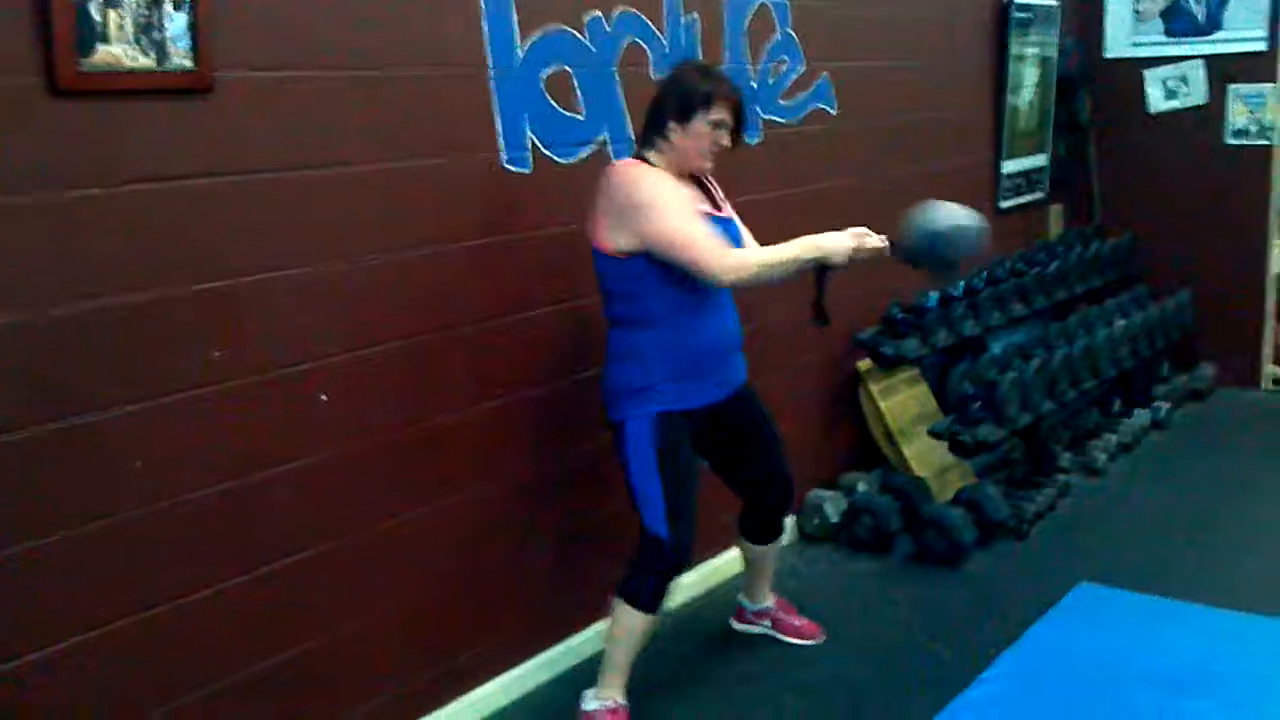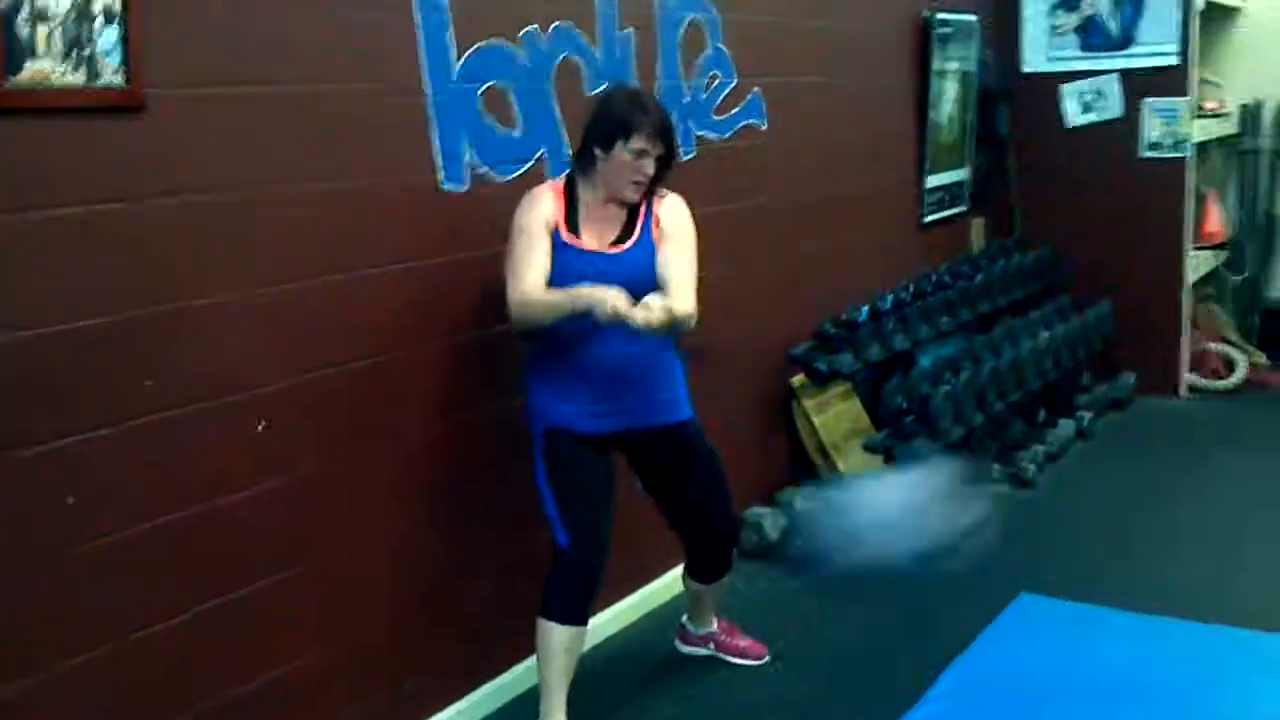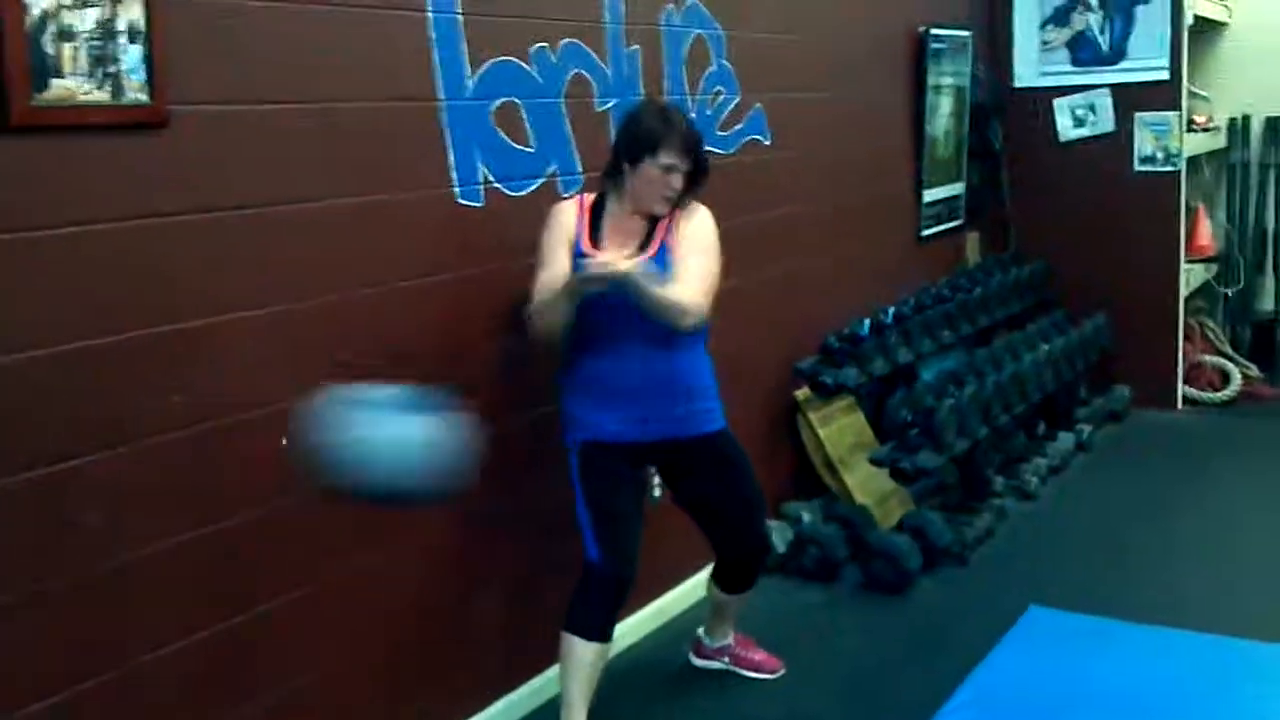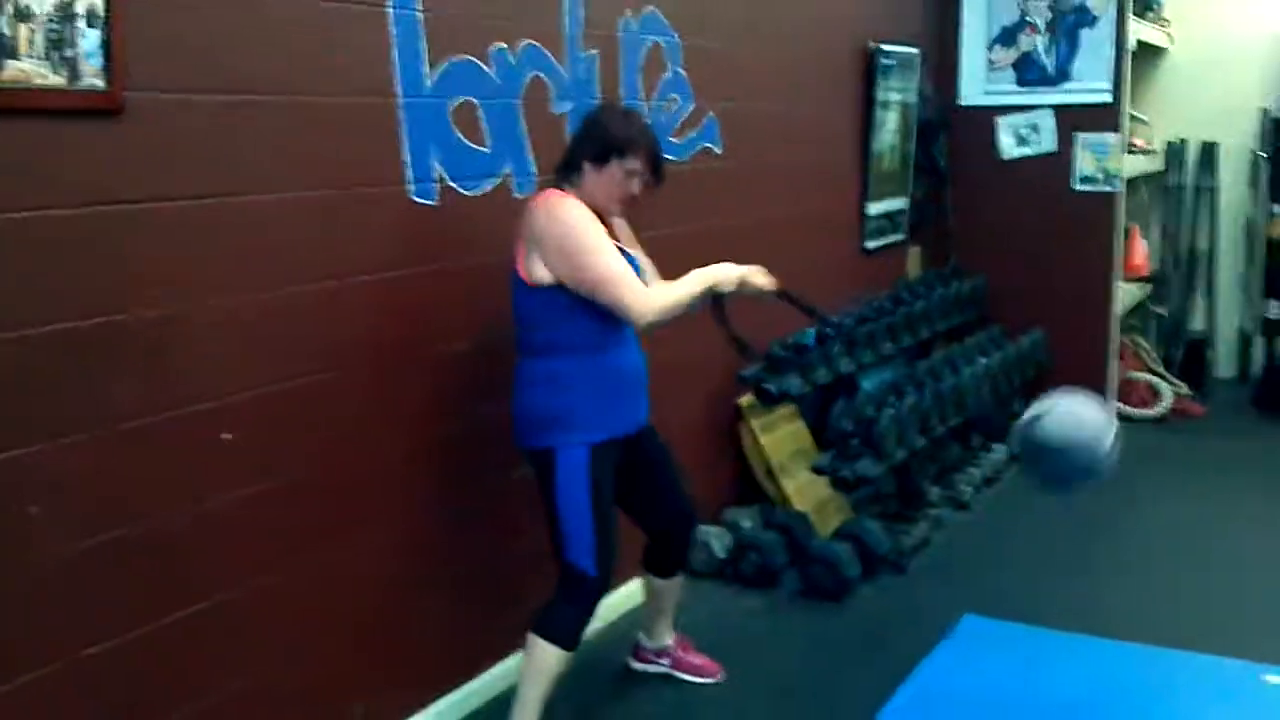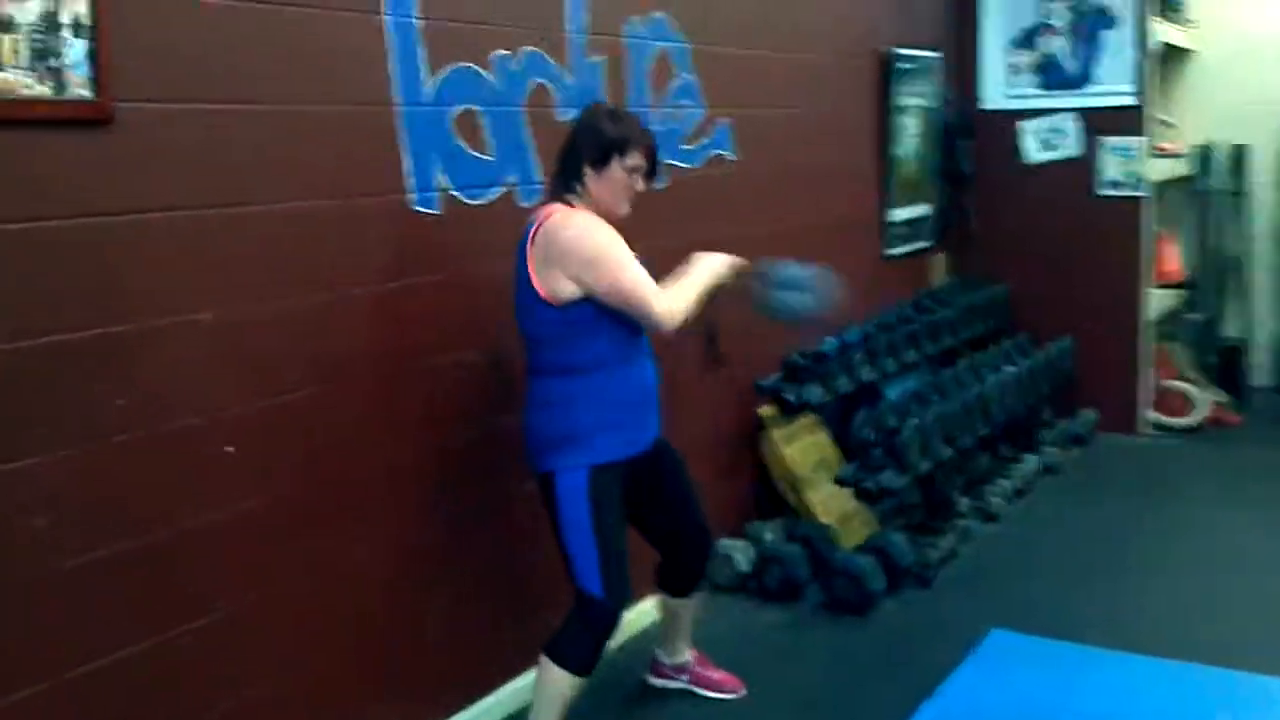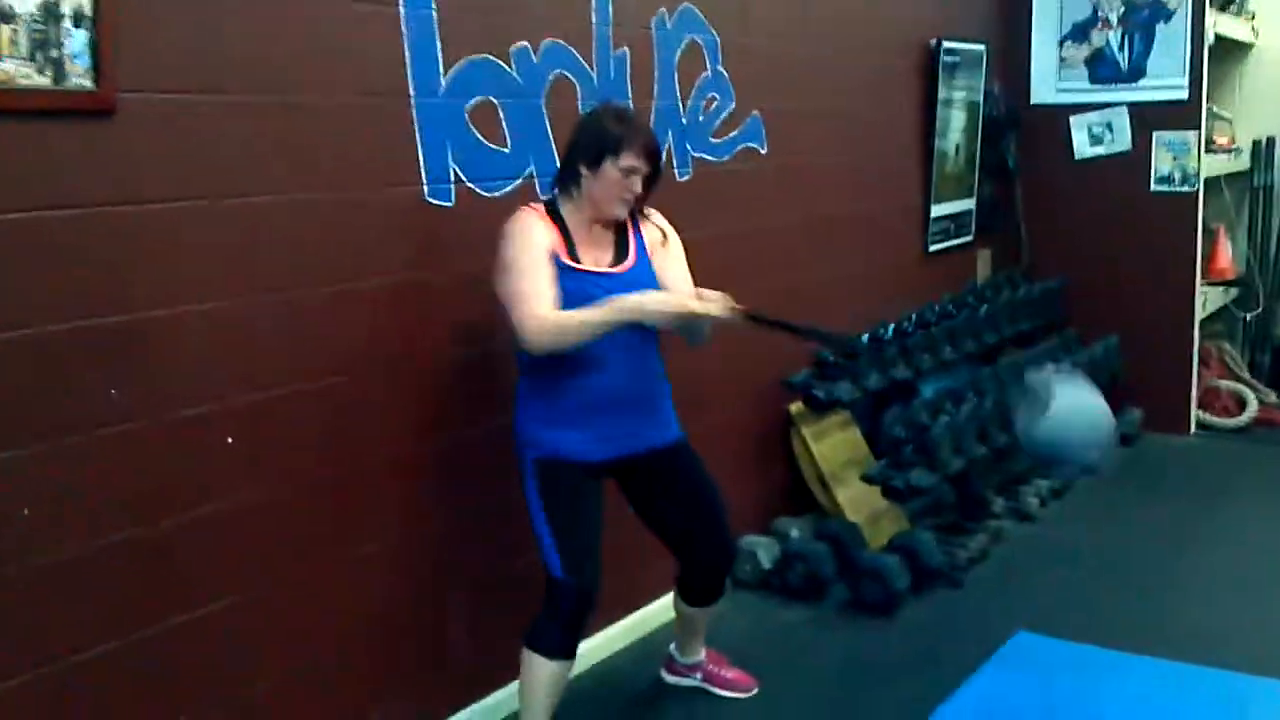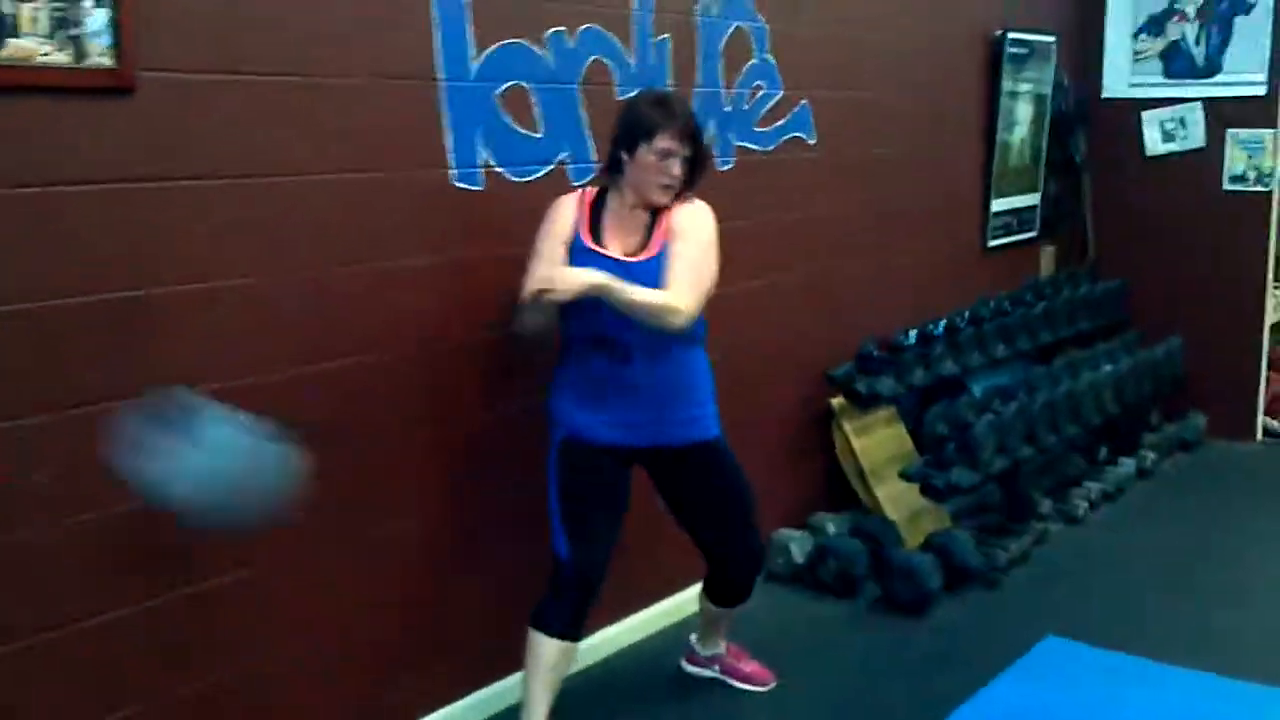
dt=0.3s
person 1, frame 1
left shoulder: (701, 185)
right shoulder: (635, 181)
left elbow: (748, 259)
right elbow: (725, 269)
left wrist: (838, 246)
right wrist: (817, 245)
left hip: (720, 383)
right hip: (655, 399)
left knee: (772, 489)
right knee: (666, 546)
left ankle: (758, 605)
person 1, frame 2
left shoulder: (667, 210)
right shoulder: (543, 205)
left elbow: (684, 308)
right elbow: (521, 308)
left wrist: (656, 311)
right wrist: (580, 300)
left hip: (657, 410)
right hip: (568, 417)
left knee: (716, 532)
right knee: (578, 560)
left ankle: (701, 628)
person 1, frame 3
left shoulder: (693, 221)
right shoulder: (570, 217)
left elbow: (689, 310)
right elbow: (543, 320)
left wrist: (631, 276)
right wrist: (574, 285)
left hip: (689, 420)
right hip: (602, 428)
left knee: (748, 543)
right knee: (607, 573)
left ankle: (716, 641)
person 1, frame 4
left shoulder: (602, 222)
right shoulder: (560, 216)
left elbow: (643, 294)
right elbow: (640, 309)
left wrist: (727, 280)
right wrist: (709, 277)
left hip: (620, 419)
right hip: (571, 429)
left knee: (675, 525)
right knee: (586, 578)
left ankle: (657, 644)
person 1, frame 5
left shoulder: (588, 227)
right shoulder: (570, 229)
left elbow: (631, 311)
right elbow: (663, 315)
left wrist: (697, 275)
right wrist: (704, 270)
left hip: (630, 434)
right hip: (580, 449)
left knee: (691, 540)
right knee: (601, 601)
left ankle: (674, 659)
person 1, frame 6
left shoulder: (650, 229)
right shoulder: (532, 229)
left elbow: (687, 315)
right elbow: (535, 333)
left wrist: (702, 308)
right wrist: (621, 309)
left hip: (648, 430)
right hip: (562, 443)
left knee: (714, 551)
right knee: (572, 593)
left ankle: (688, 659)
person 1, frame 7
left shoulder: (692, 218)
right shoulder: (571, 213)
left elbow: (678, 313)
right elbow: (532, 311)
left wrist: (599, 284)
right wrist: (564, 290)
left hip: (681, 422)
right hip: (591, 424)
left knee: (742, 553)
right knee: (575, 574)
left ankle: (708, 649)
